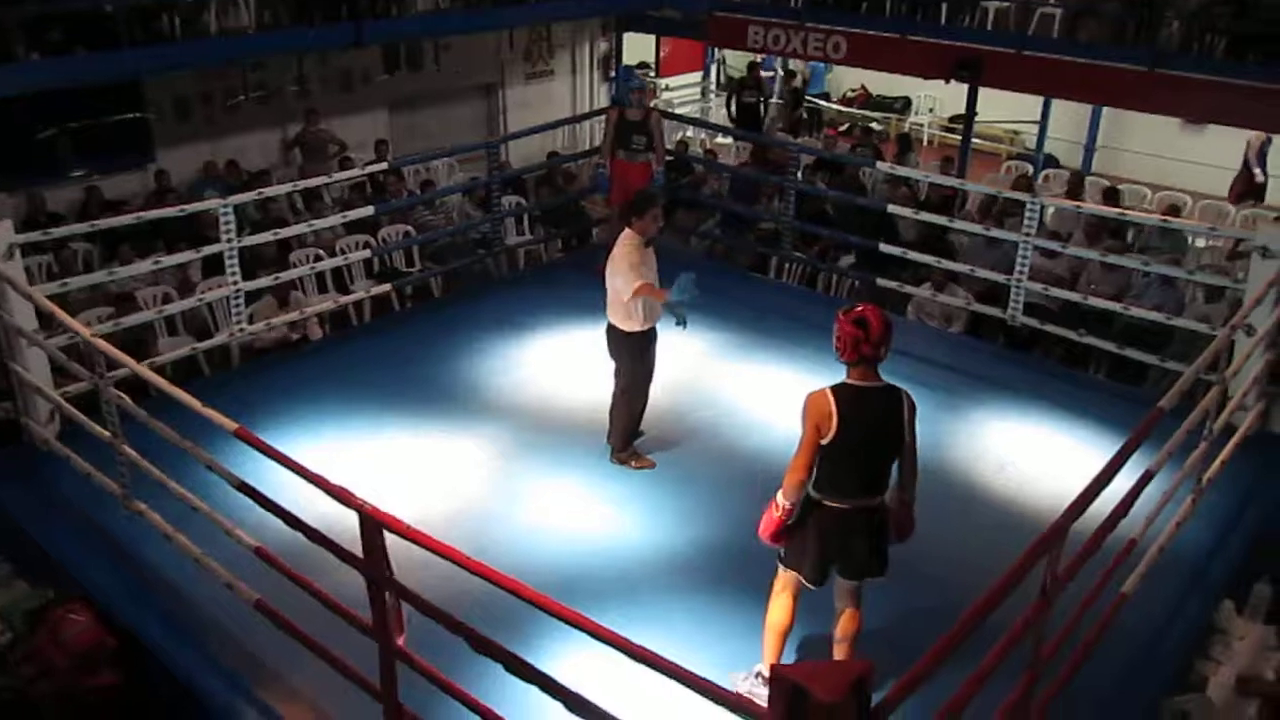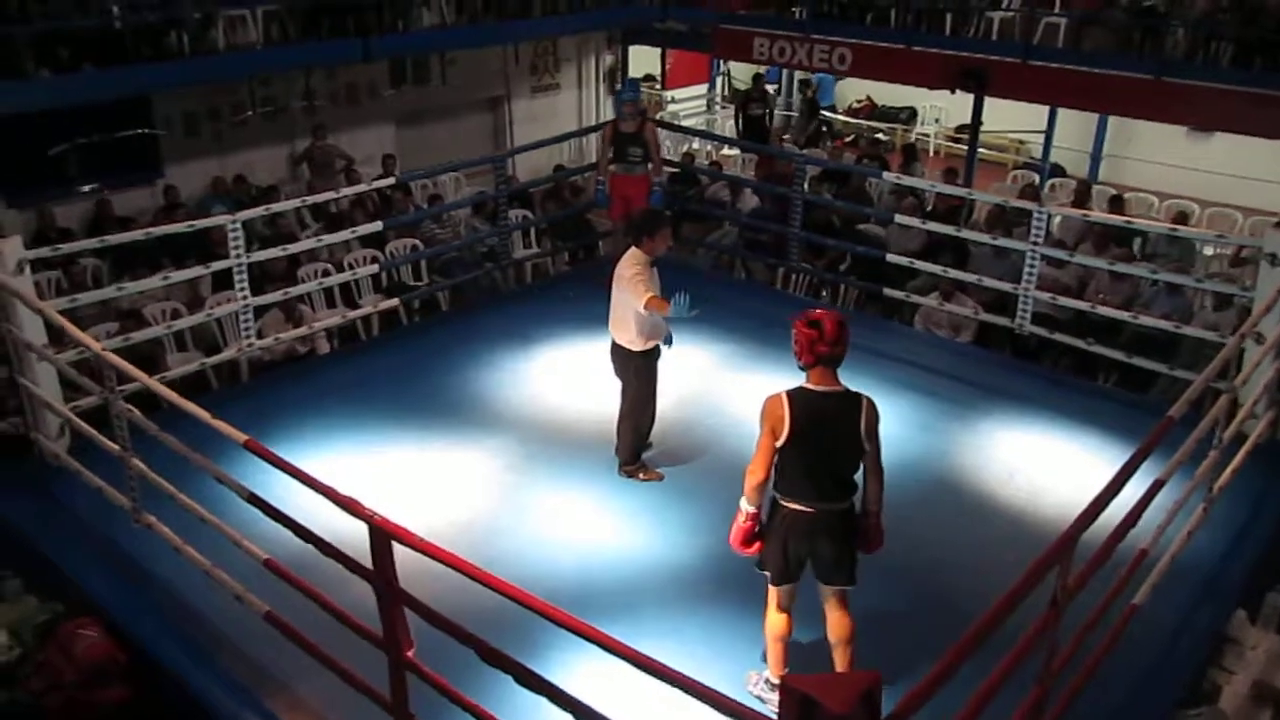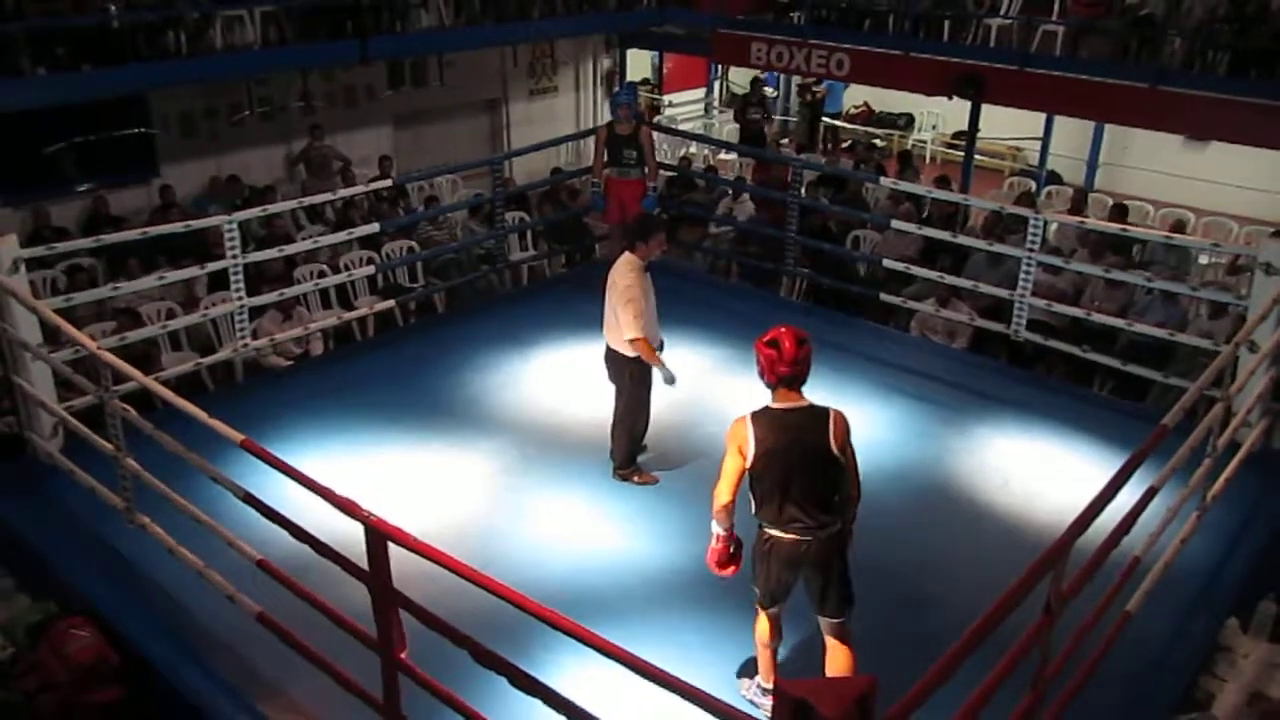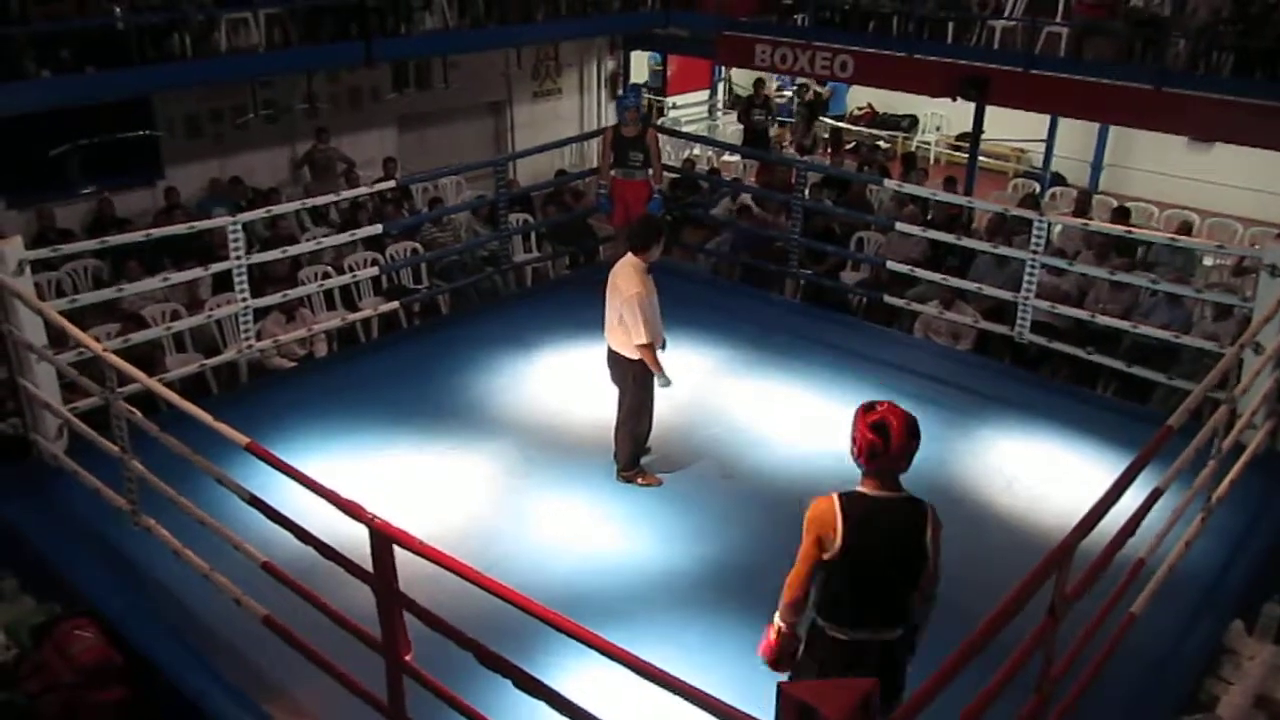
dt=0.7s
person 1, frame 1
left shoulder: (822, 402)
right shoulder: (903, 403)
left elbow: (800, 470)
right elbow: (908, 468)
left wrist: (782, 506)
right wrist: (901, 505)
left hip: (823, 515)
right hip: (869, 516)
left knee: (785, 588)
right knee: (849, 599)
left ankle: (766, 676)
person 1, frame 2
left shoulder: (779, 406)
right shoulder: (864, 408)
left elbow: (758, 474)
right elbow: (873, 474)
left wrist: (748, 512)
right wrist: (872, 515)
left hip: (789, 517)
right hip: (838, 519)
left knee: (779, 602)
right knee: (837, 604)
left ankle: (774, 683)
person 1, frame 3
left shoulder: (745, 428)
right shoulder: (834, 422)
left elbow: (724, 499)
right elbow: (852, 491)
left wrist: (722, 535)
right wrist: (845, 526)
left hip: (776, 542)
right hip: (825, 542)
left knee: (768, 612)
right knee: (837, 633)
left ankle: (767, 688)
person 1, frame 4
left shoulder: (825, 512)
right shoulder: (926, 519)
left elbow: (797, 589)
right elbow: (926, 594)
left wrist: (782, 628)
right wrist: (910, 633)
left hip: (830, 646)
right hip: (888, 651)
person 2, frame 1
left shoulder: (642, 243)
right shoulder: (627, 253)
right elbow: (639, 288)
left wrist: (669, 305)
right wrist: (669, 296)
left hip: (640, 329)
right hip: (630, 334)
left knee: (636, 386)
right knee: (631, 390)
left ankle: (621, 431)
right ankle: (622, 450)
person 2, frame 2
left shoulder: (640, 259)
right shoulder: (633, 271)
right elbow: (647, 302)
left wrist: (662, 327)
right wrist: (673, 310)
left hip: (639, 345)
right hip: (635, 351)
left knee: (636, 402)
right knee: (639, 405)
left ankle: (629, 443)
right ankle: (630, 463)
person 2, frame 3
left shoulder: (632, 264)
right shoulder: (628, 279)
right elbow: (634, 335)
left wrist: (655, 338)
right wrist: (660, 366)
left hip: (628, 353)
right hip: (628, 358)
left knee: (630, 407)
right knee: (633, 411)
left ankle: (623, 447)
right ankle: (625, 466)
person 2, frame 4
left shoulder: (625, 265)
right shoulder: (635, 287)
right elbow: (642, 341)
left wrist: (657, 336)
right wrist: (659, 372)
left hip: (620, 351)
right hip: (632, 359)
left knee: (630, 408)
right knee: (636, 413)
left ankle: (627, 448)
right ankle: (628, 468)
person 3, frame 1
left shoulder: (653, 117)
right shoulder: (615, 114)
left elbow: (659, 147)
right elbow: (607, 143)
left wrist: (659, 174)
left hip: (642, 168)
right hip: (619, 166)
right knee: (615, 209)
person 3, frame 2
left shoulder: (647, 128)
right shoulder: (610, 129)
left elbow: (656, 158)
right elbow: (604, 158)
left wrist: (657, 187)
right wrist: (600, 186)
left hip: (640, 181)
right hip: (618, 181)
right knee: (618, 226)
person 3, frame 3
left shoulder: (643, 131)
right shoulder: (604, 131)
left elbow: (651, 163)
right elbow: (598, 162)
left wrist: (652, 192)
right wrist: (596, 189)
left hip: (635, 185)
right hip: (613, 185)
right knee: (614, 228)
person 3, frame 4
left shoulder: (649, 134)
right shoulder: (610, 133)
left elbow: (656, 165)
right elbow: (605, 164)
left wrist: (657, 194)
right wrist: (602, 191)
left hip: (640, 186)
right hip: (618, 186)
right knee: (618, 229)
